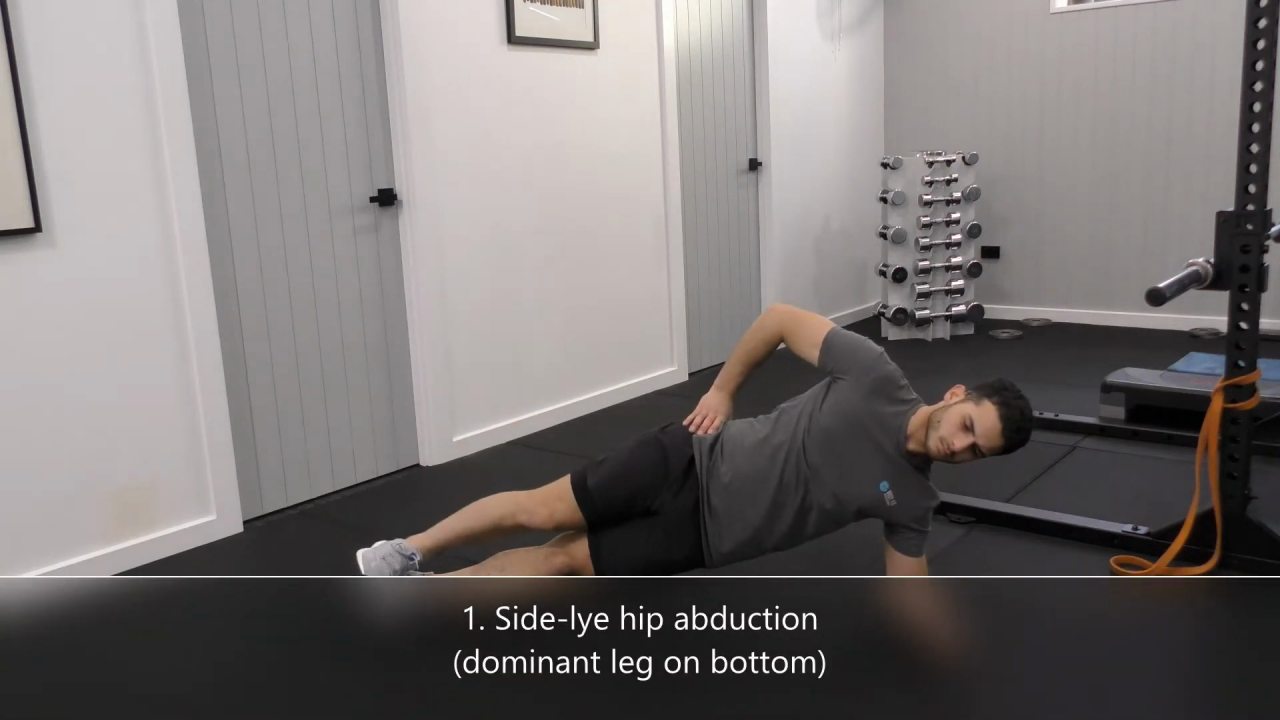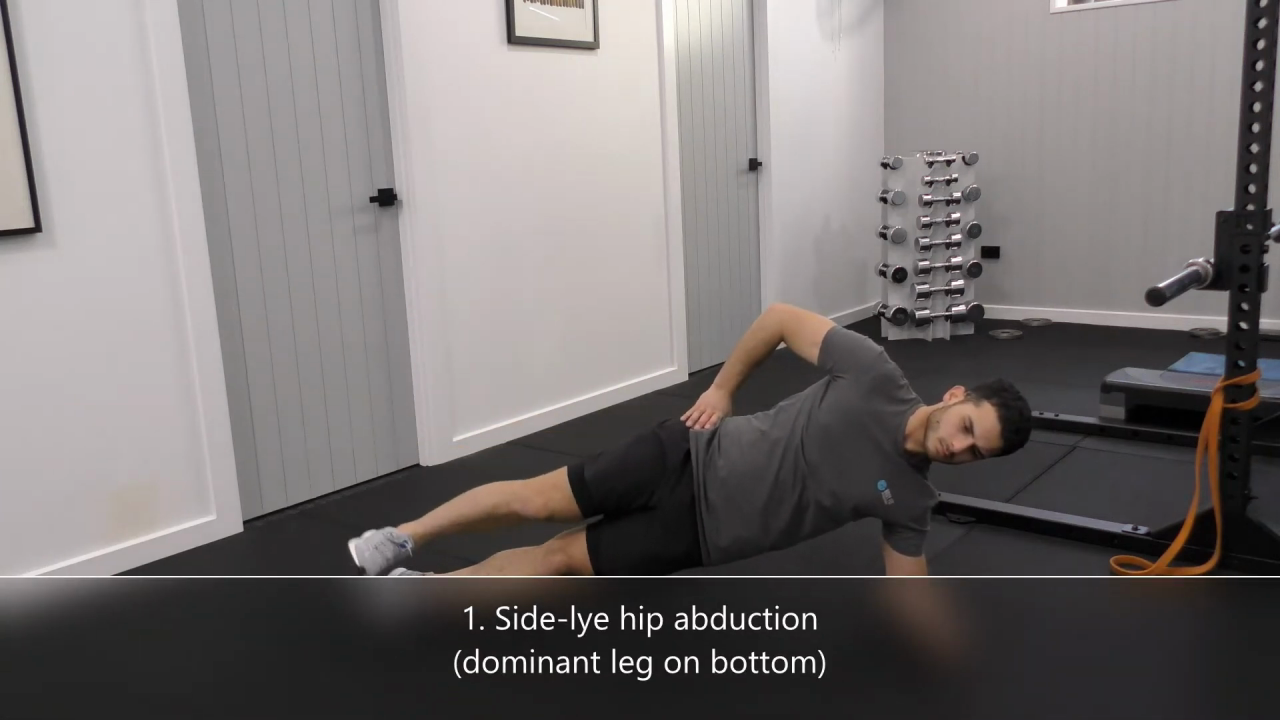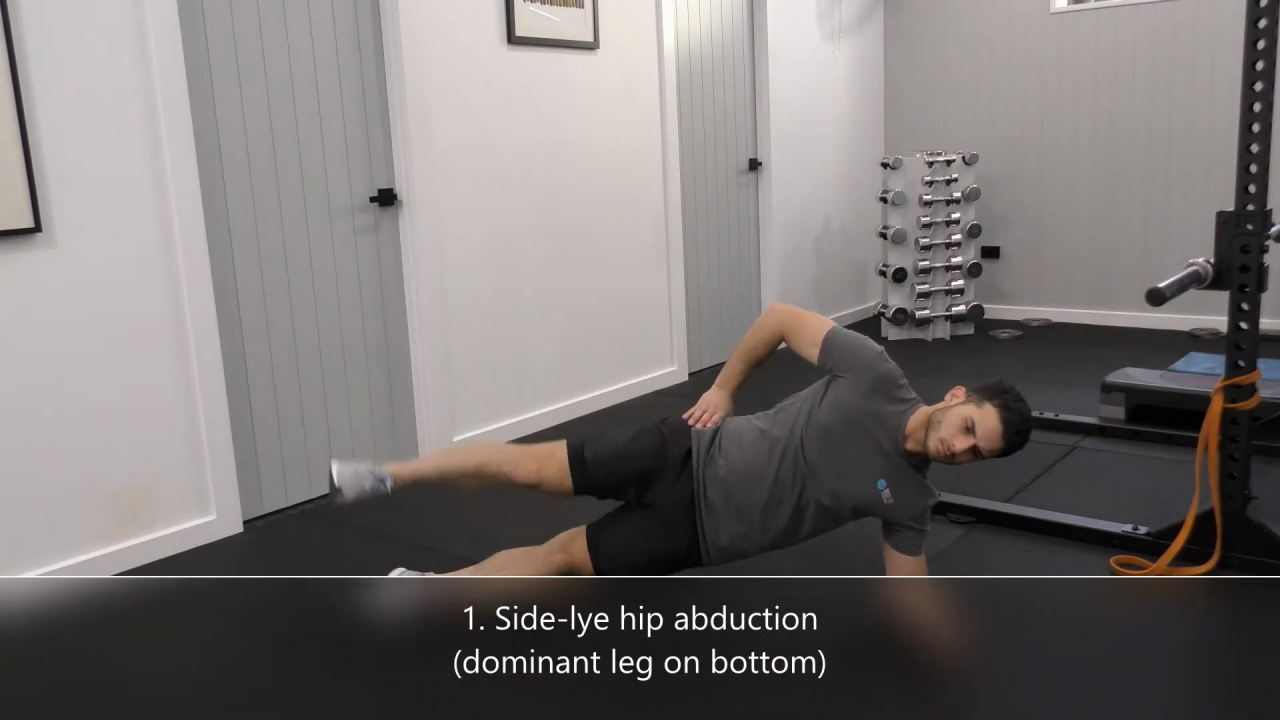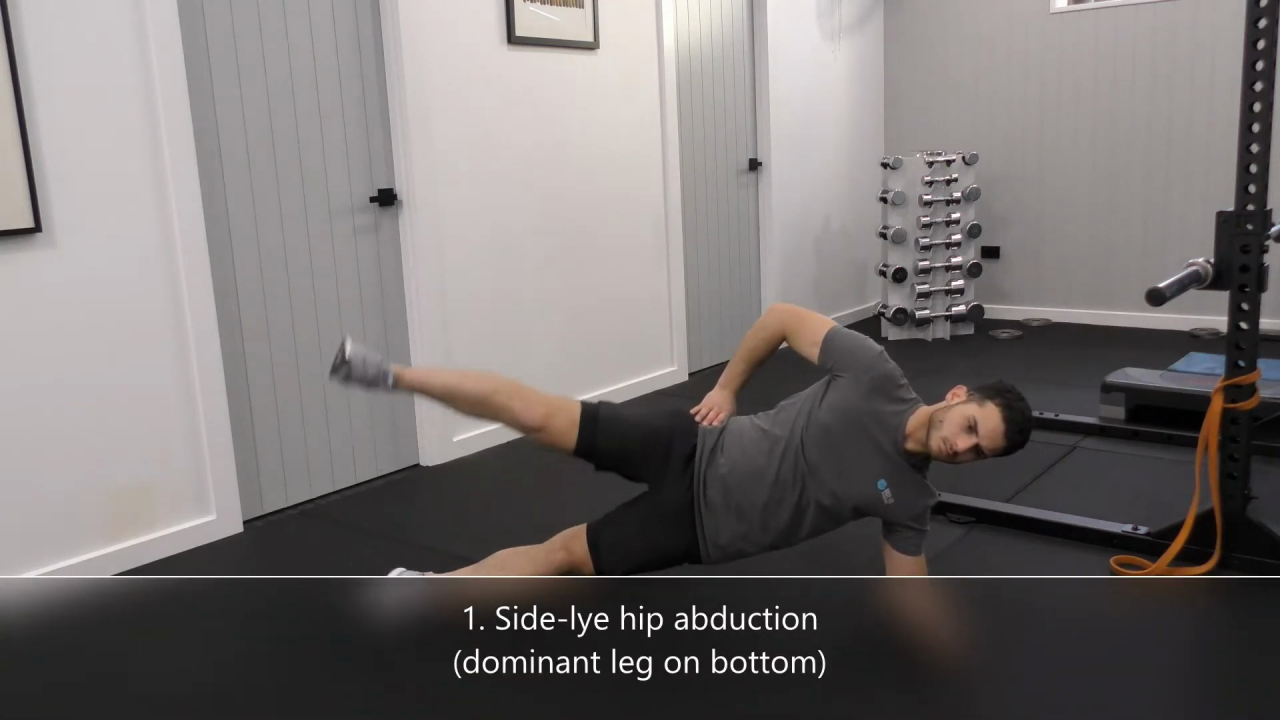
dt=0.2s
person 1, frame 1
left shoulder: (912, 497)
right shoulder: (875, 375)
left elbow: (907, 587)
right elbow: (780, 318)
right wrist: (722, 390)
left hip: (702, 533)
right hip: (694, 462)
left knee: (564, 560)
right knee: (543, 511)
right ankle: (410, 551)
person 1, frame 2
left shoulder: (911, 498)
right shoulder: (875, 376)
left elbow: (908, 587)
right elbow: (781, 317)
right wrist: (722, 388)
left hip: (701, 530)
right hip: (693, 459)
left knee: (564, 558)
right knee: (538, 499)
right ankle: (403, 539)
person 1, frame 3
left shoulder: (909, 497)
right shoulder: (875, 374)
left elbow: (907, 587)
right elbow: (782, 316)
right wrist: (723, 389)
left hip: (702, 530)
right hip: (695, 459)
left knee: (563, 555)
right knee: (532, 466)
right ankle: (387, 478)
person 1, frame 4
left shoulder: (910, 496)
right shoulder: (876, 374)
left elbow: (907, 588)
right elbow: (784, 316)
right wrist: (727, 387)
left hip: (702, 527)
right hip: (695, 451)
left knee: (563, 553)
right knee: (539, 414)
right ankle: (396, 376)
